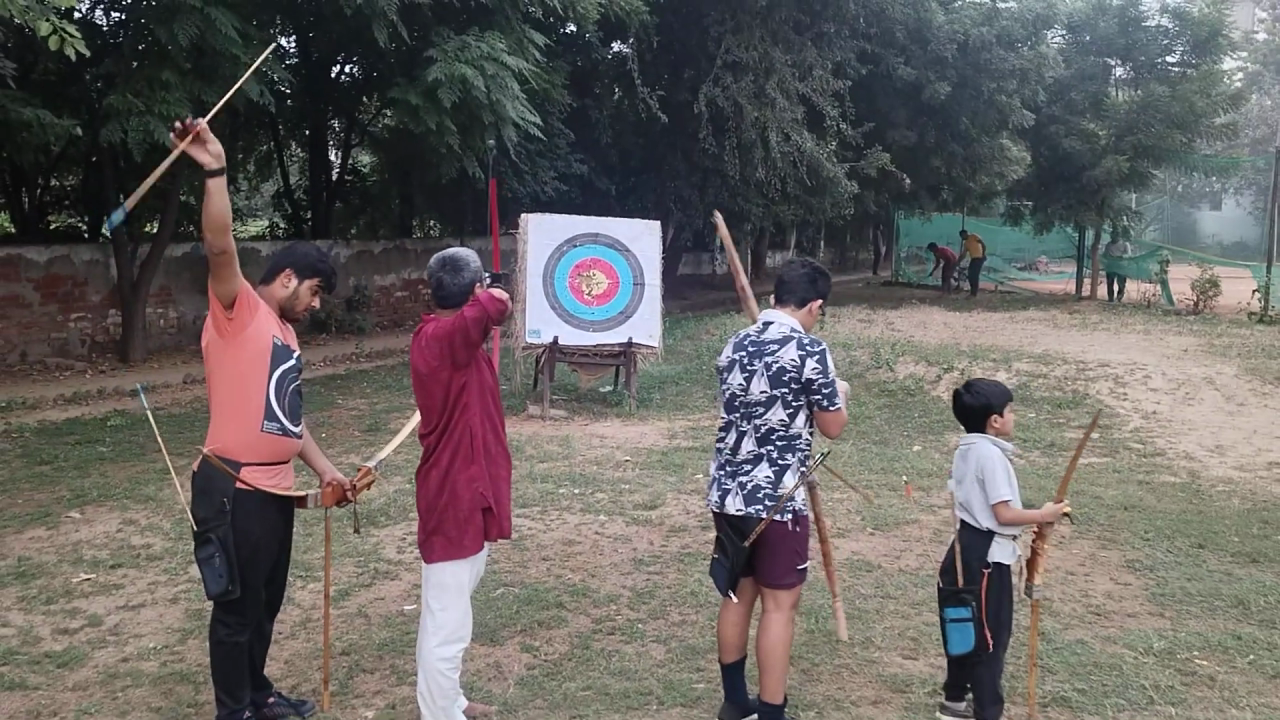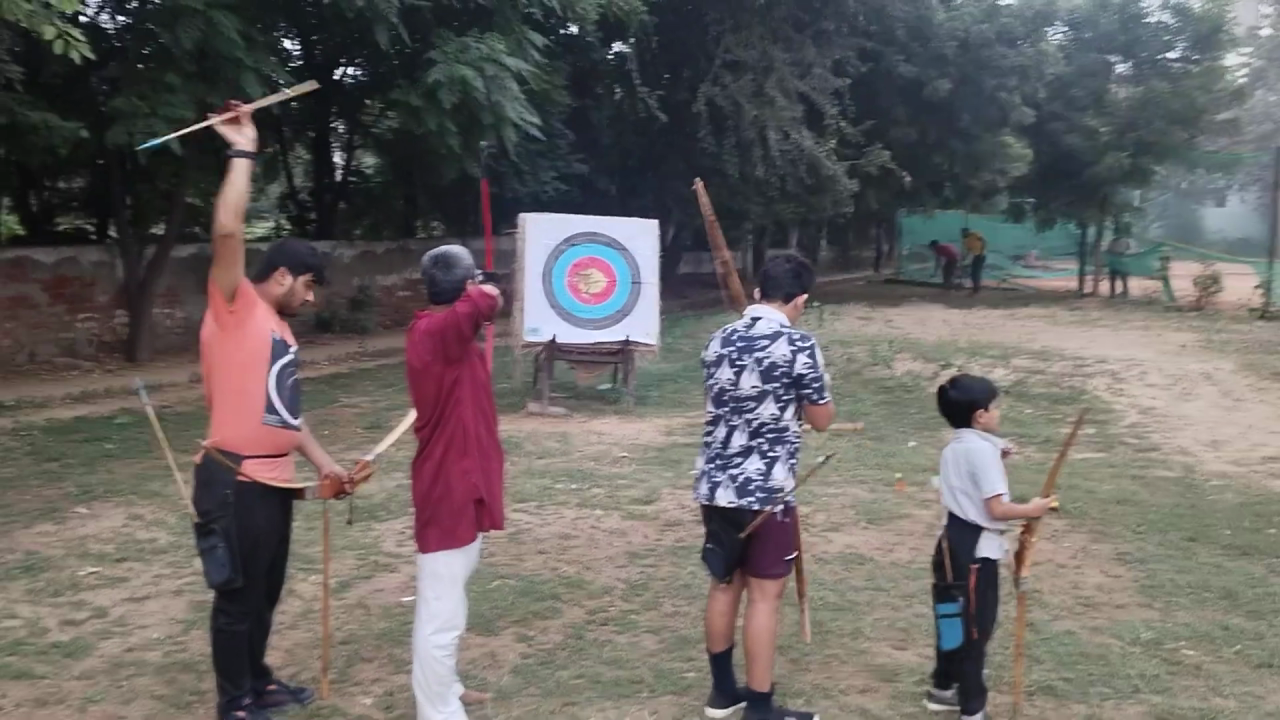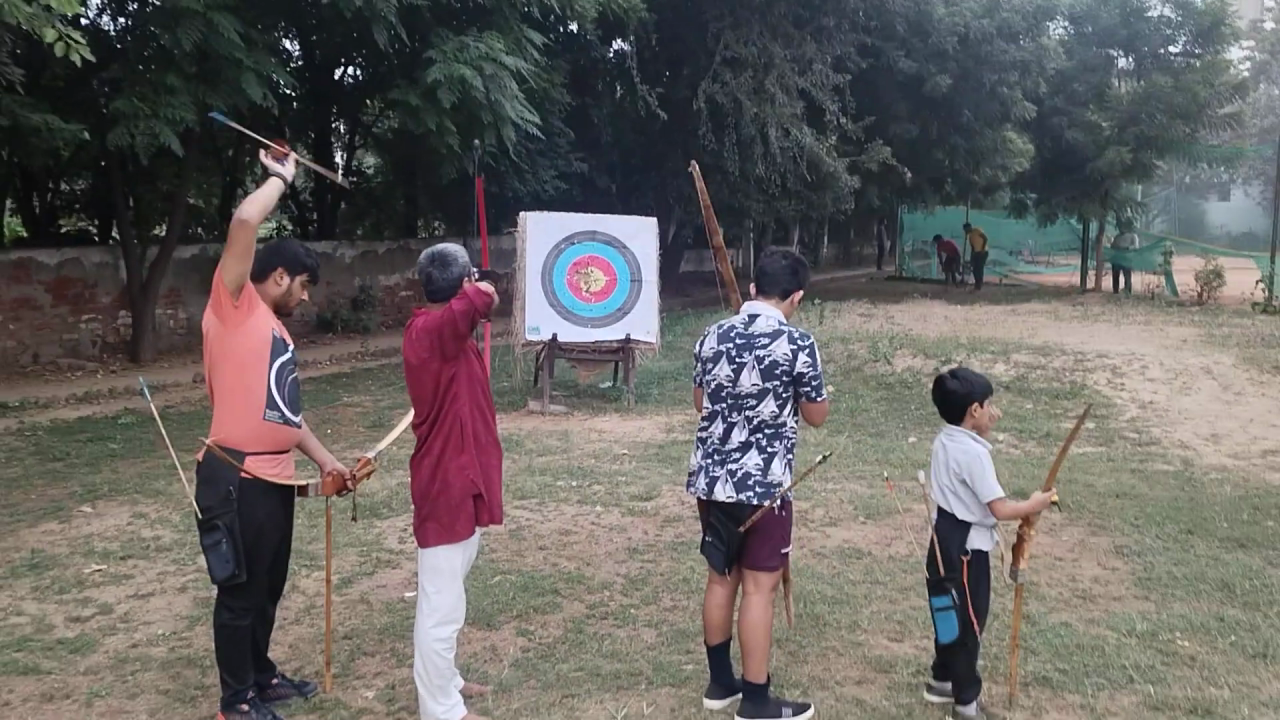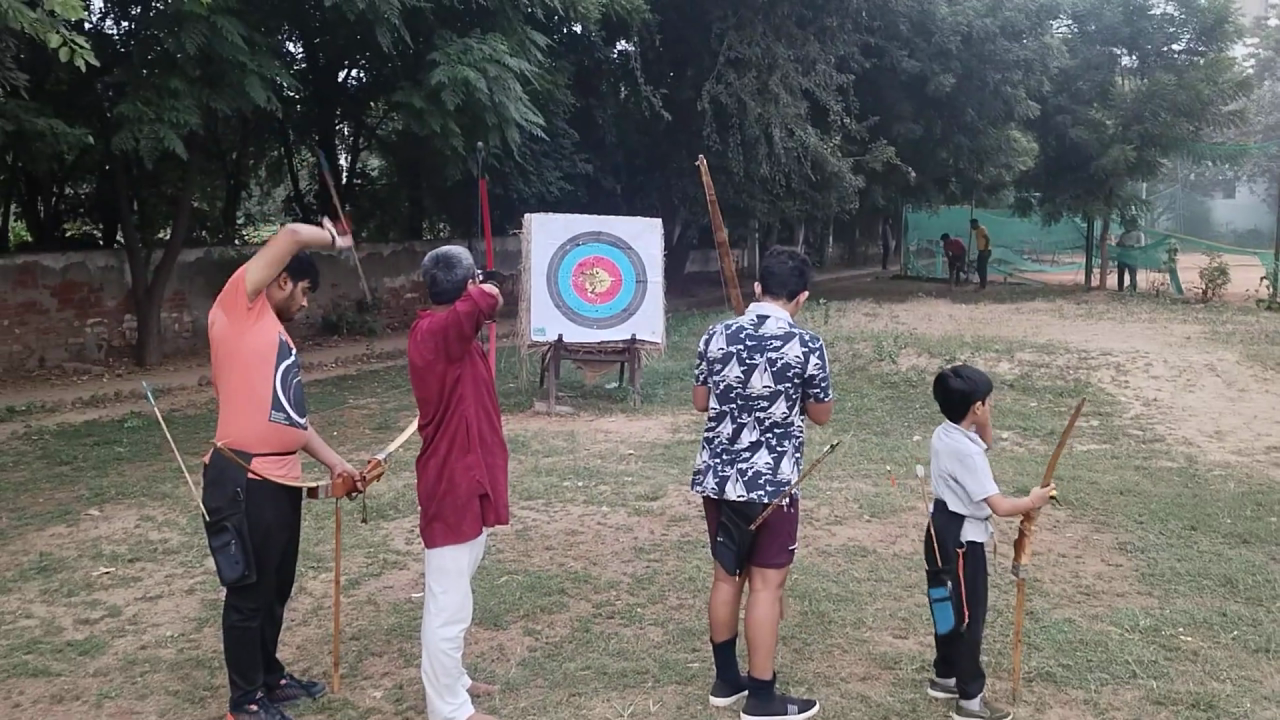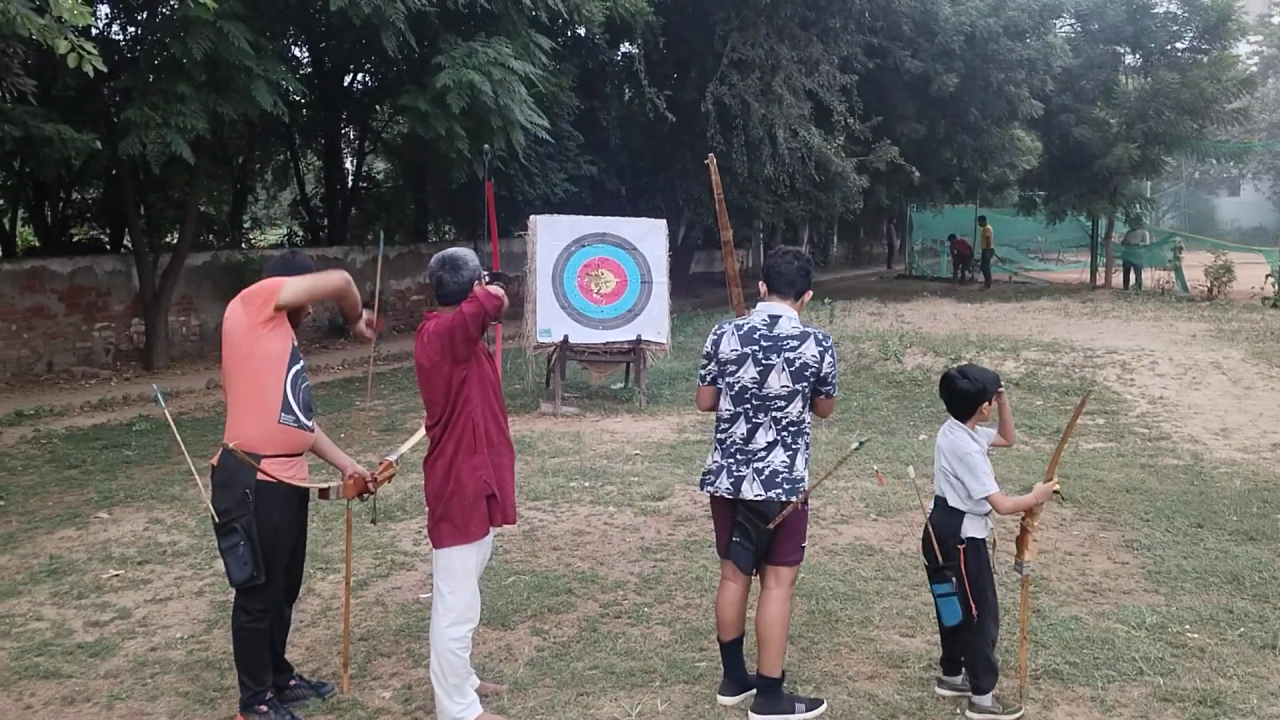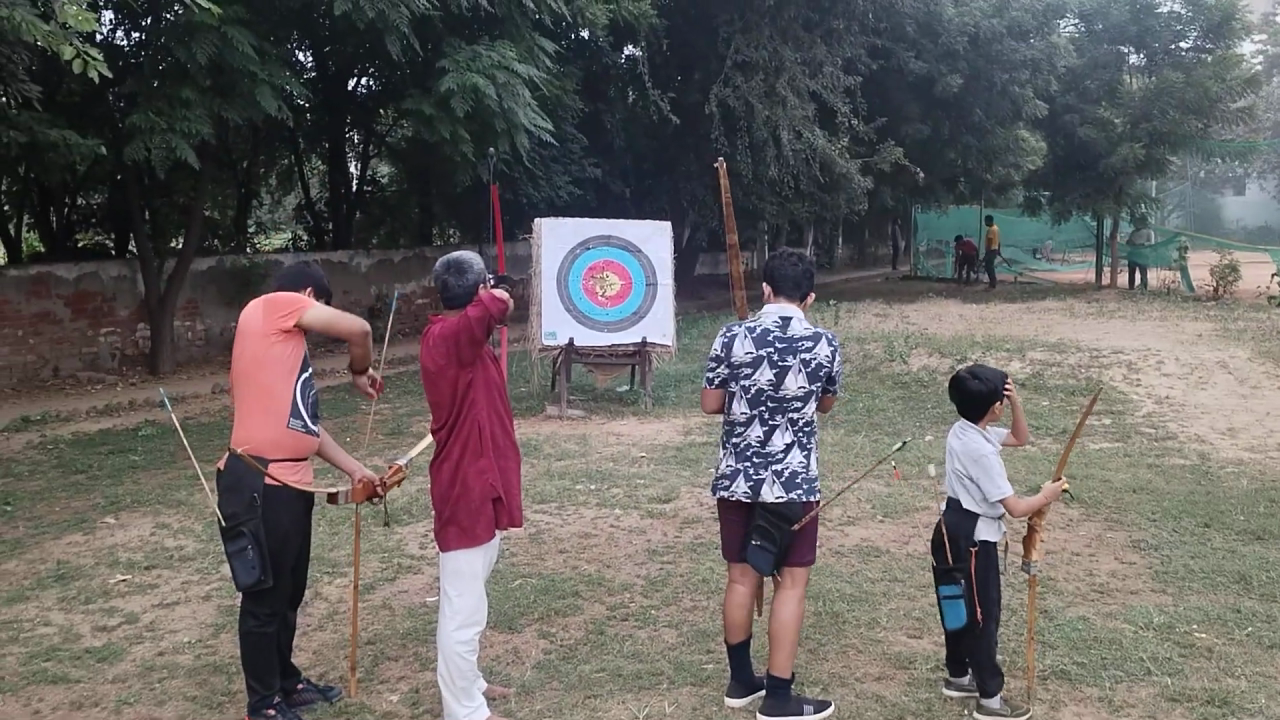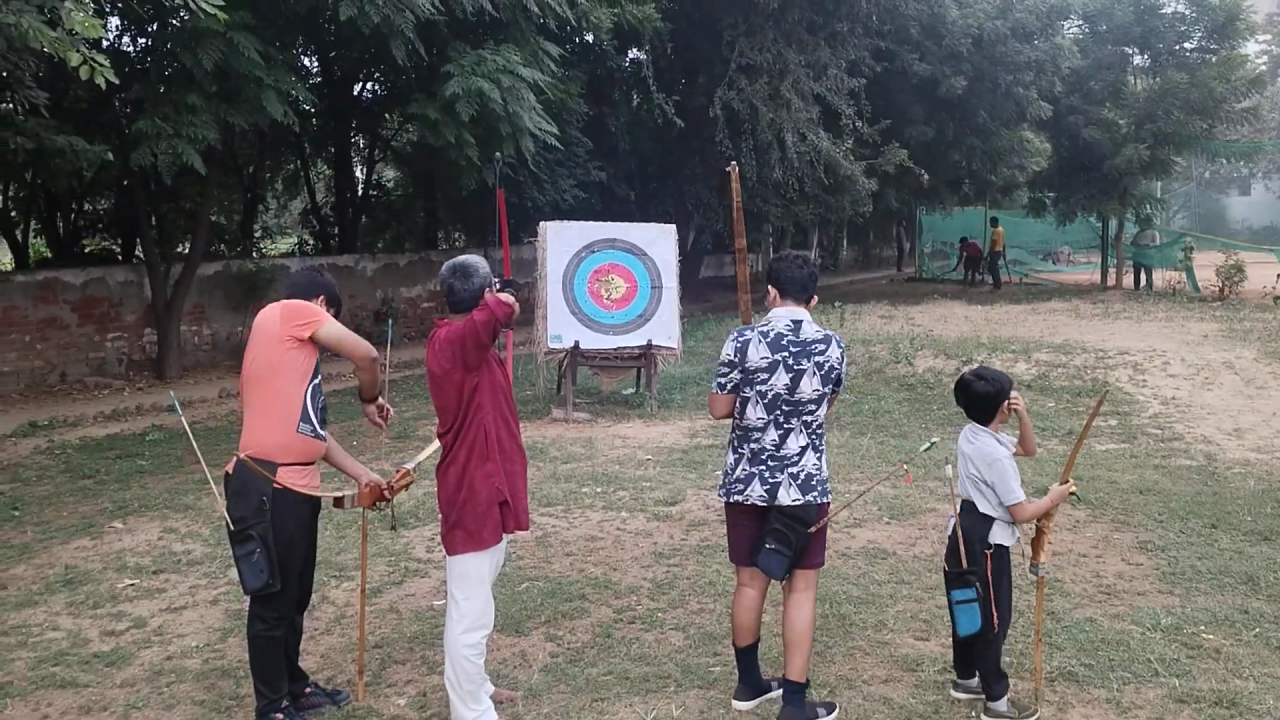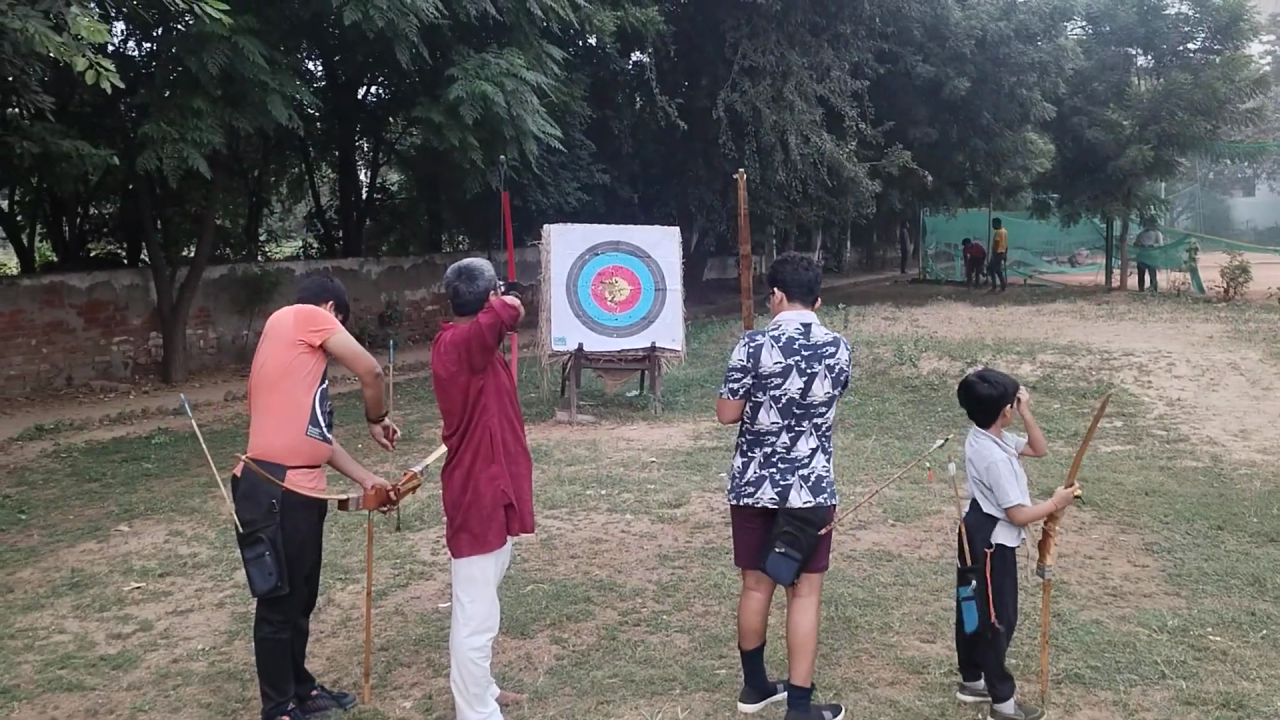
dt=0.2s
person 1, frame 1
left shoulder: (285, 334)
right shoulder: (237, 311)
right elbow: (220, 249)
left wrist: (324, 469)
right wrist: (215, 172)
left hip: (274, 489)
right hip: (235, 490)
left knee: (266, 601)
right knee: (237, 605)
person 1, frame 2
left shoulder: (278, 329)
right shoulder: (234, 309)
right elbow: (226, 232)
left wrist: (323, 461)
right wrist: (243, 154)
left hip: (274, 482)
right hip: (236, 484)
left knee: (265, 591)
right knee: (238, 595)
person 1, frame 3
left shoulder: (275, 329)
right shoulder: (232, 304)
right elbow: (243, 225)
left wrist: (326, 459)
right wrist: (280, 177)
left hip: (275, 478)
right hip: (238, 480)
left knee: (268, 587)
right knee: (240, 591)
person 1, frame 4
left shoulder: (274, 330)
right shoulder: (239, 306)
right elbow: (291, 239)
left wrist: (334, 461)
right wrist: (330, 236)
left hip: (281, 478)
right hip: (245, 480)
left knee: (276, 588)
right knee: (248, 592)
left ankle: (268, 676)
person 1, frame 5
left shoulder: (278, 333)
right shoulder: (252, 304)
left elbow: (298, 416)
right elbow: (339, 283)
left wrist: (346, 464)
right wrist: (358, 319)
left hip: (285, 480)
right hip: (253, 482)
left knee: (283, 589)
right knee: (257, 593)
left ankle: (278, 678)
person 1, frame 6
left shoulder: (284, 339)
right shoulder: (270, 308)
left elbow: (304, 421)
right elbow: (358, 331)
left wrist: (354, 469)
right wrist: (361, 372)
left hip: (290, 484)
right hip: (259, 484)
left knee: (288, 593)
right knee: (265, 597)
left ankle: (286, 682)
person 1, frame 7
left shoulder: (290, 341)
right shoulder: (285, 313)
left elbow: (311, 427)
right elbow: (365, 356)
left wrist: (361, 474)
right wrist: (371, 400)
left hip: (294, 488)
right hip: (267, 488)
left knee: (294, 596)
right knee: (272, 601)
person 1, frame 8
left shoulder: (293, 340)
right shoulder: (302, 317)
left elbow: (314, 431)
right elbow: (369, 371)
left wrist: (366, 478)
right wrist: (378, 419)
left hip: (298, 490)
right hip: (274, 490)
left knee: (300, 598)
right knee: (279, 602)
person 2, frame 1
left shoulder: (437, 334)
right shoulder: (446, 337)
right elbow: (496, 305)
right wrist: (492, 300)
left hip: (458, 491)
right hip: (457, 496)
left knee: (444, 613)
right knee: (447, 621)
person 2, frame 2
left shoulder: (433, 330)
right shoulder: (440, 332)
right elbow: (484, 302)
right wrist: (484, 296)
left hip: (453, 482)
right hip: (451, 488)
left knee: (440, 601)
right knee: (441, 609)
person 2, frame 3
left shoulder: (432, 328)
right shoulder: (435, 329)
right elbow: (481, 298)
right wrist: (481, 293)
left hip: (453, 478)
right hip: (449, 483)
left knee: (442, 596)
right knee: (441, 603)
person 2, frame 4
left shoulder: (438, 330)
right shoulder: (439, 331)
right elbow: (485, 300)
right wrist: (484, 295)
left hip: (459, 479)
right hip: (454, 484)
left knee: (449, 596)
right knee: (448, 603)
left ankle: (449, 681)
person 2, frame 5
left shoulder: (446, 331)
right shoulder: (445, 332)
right elbow: (489, 302)
right wrist: (491, 296)
left hip: (468, 479)
right hip: (462, 484)
left knee: (457, 596)
right knee: (456, 603)
left ankle: (458, 680)
person 2, frame 6
left shoulder: (451, 335)
right shoulder: (451, 335)
right elbow: (496, 305)
right wrist: (496, 300)
left hip: (474, 482)
right hip: (468, 487)
left knee: (465, 599)
right knee: (464, 606)
person 2, frame 7
left shoulder: (457, 339)
right shoulder: (457, 340)
right elbow: (503, 308)
right wrist: (500, 303)
left hip: (481, 485)
right hip: (474, 491)
left knee: (472, 602)
right knee: (471, 610)
person 2, frame 8
left shoulder: (463, 341)
right shoulder: (462, 342)
right elbow: (509, 310)
right wrist: (505, 306)
left hip: (486, 487)
right hip: (479, 493)
left knee: (477, 604)
right knee: (476, 613)
person 3, frame 1
left shoulder: (735, 345)
right shoulder: (809, 350)
right elbow: (832, 427)
right wrist: (838, 394)
left hip: (728, 491)
right hip: (776, 499)
left knee: (737, 594)
right knee: (779, 605)
person 3, frame 2
left shoulder: (719, 340)
right shoulder: (799, 346)
right elbow: (821, 419)
right wrist: (817, 389)
left hip: (715, 483)
right hip: (764, 490)
left knee: (724, 584)
right knee: (764, 595)
person 3, frame 3
left shoulder: (713, 335)
right shoulder: (797, 344)
right elbow: (816, 415)
left hip: (710, 478)
right hip: (761, 485)
left knee: (721, 578)
right knee: (759, 588)
person 3, frame 4
left shoulder: (717, 335)
right shoulder: (805, 345)
left elbow: (700, 401)
right elbow: (820, 414)
left hip: (716, 476)
right hip: (769, 484)
left knee: (726, 575)
right knee: (766, 584)
left ankle: (726, 679)
person 3, frame 5
left shoulder: (725, 334)
right shoulder: (815, 344)
left elbow: (704, 400)
right elbow: (824, 408)
left hip: (725, 476)
right hip: (779, 481)
left knee: (734, 574)
right knee: (777, 582)
left ankle: (734, 678)
person 3, frame 6
left shoulder: (732, 336)
right shoulder: (824, 344)
left elbow: (709, 403)
left hip: (736, 478)
right hip: (792, 483)
left knee: (741, 577)
right knee: (790, 583)
left ankle: (741, 680)
person 3, frame 7
left shoulder: (744, 340)
right shoulder: (831, 346)
left elbow: (719, 408)
left hip: (746, 482)
right hip: (803, 485)
left knee: (750, 581)
right knee: (802, 587)
person 3, frame 8
left shoulder: (755, 345)
right shoulder: (839, 349)
left elbow: (727, 414)
left hip: (754, 486)
right hip: (811, 489)
left knee: (756, 584)
right knee: (805, 591)
person 4, frame 1
left shoulder: (964, 451)
right shoulder: (992, 454)
right elbow: (1003, 513)
right wrist: (1043, 515)
left hip: (965, 549)
right hip: (988, 556)
right knee: (990, 640)
person 4, frame 2
left shoulder: (954, 448)
right shoulder: (983, 448)
right elbow: (996, 508)
right wrist: (1032, 509)
left hip: (952, 542)
right hip: (975, 550)
left knee: (954, 622)
right knee: (975, 630)
left ankle: (941, 689)
person 4, frame 3
left shoulder: (945, 440)
right shoulder: (974, 453)
right elbow: (1000, 509)
left wrist: (985, 428)
right wrist: (1033, 505)
left hip: (946, 537)
right hip: (966, 545)
left knee: (951, 615)
right knee: (968, 624)
left ankle: (941, 681)
person 4, frame 4
left shoulder: (945, 432)
right shoulder: (965, 451)
left elbow: (984, 439)
right elbow: (999, 505)
left wrist: (983, 406)
right wrist: (1032, 501)
left hip: (943, 532)
right hip: (961, 539)
left knee: (950, 611)
right knee: (969, 618)
left ankle: (944, 677)
person 4, frame 5
left shoulder: (953, 430)
right shoulder: (967, 450)
left elbow: (1006, 438)
right elbow: (1001, 504)
left wrist: (1005, 404)
right wrist: (1036, 497)
left hip: (942, 528)
right hip: (962, 535)
left knee: (954, 607)
right knee: (980, 613)
left ankle: (951, 676)
person 4, frame 6
left shoulder: (961, 431)
right shoulder: (982, 452)
left elbow: (1021, 438)
right elbow: (1015, 507)
left wrist: (1017, 403)
right wrist: (1045, 496)
left hip: (951, 530)
right hip: (973, 538)
right knee: (982, 616)
left ankle: (958, 677)
person 4, frame 7
left shoulder: (971, 435)
right shoulder: (996, 455)
left elbow: (1028, 449)
right elbow: (1021, 513)
left wrist: (1023, 416)
right wrist: (1052, 499)
left hip: (966, 533)
right hip: (986, 542)
right knee: (992, 619)
left ankle: (965, 679)
person 4, frame 8
left shoulder: (985, 437)
right shoulder: (995, 457)
left elbow: (1039, 449)
right elbow: (1017, 515)
left wrist: (1027, 414)
right wrist: (1055, 503)
left hip: (976, 535)
right hip: (993, 543)
left knee: (973, 611)
right knee: (998, 620)
left ankle: (971, 681)
